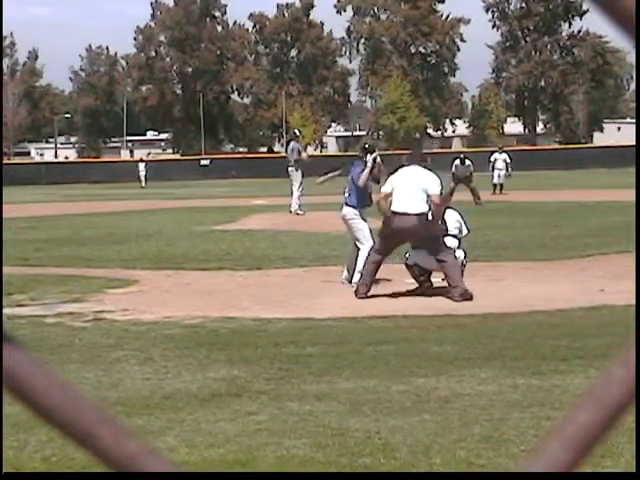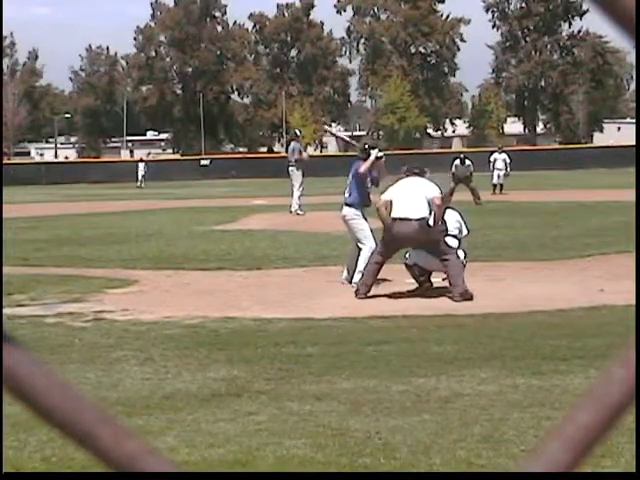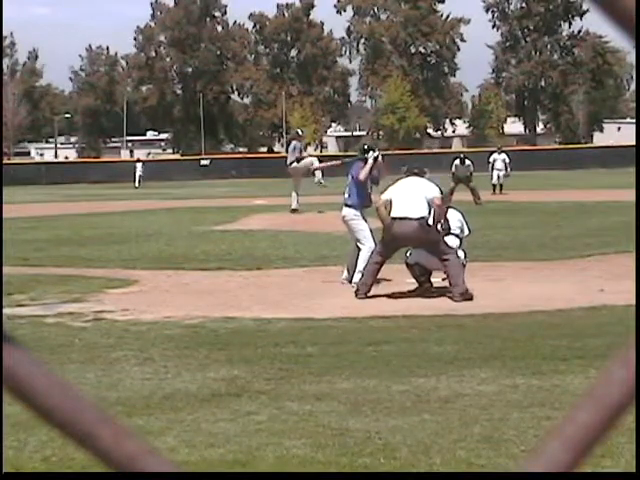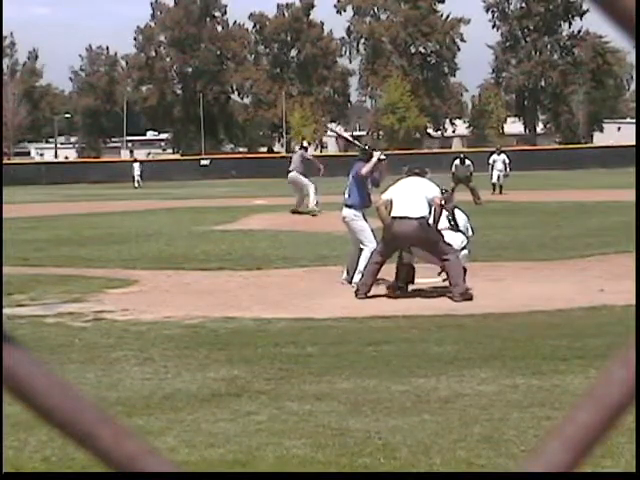
dt=0.5s
person 1, frame 1
left shoulder: (363, 166)
right shoulder: (359, 167)
left elbow: (376, 179)
right elbow: (361, 183)
left wrist: (377, 165)
right wrist: (369, 165)
left hip: (356, 211)
right hip: (354, 212)
left knee: (360, 243)
right knee: (367, 244)
left ankle: (349, 275)
right ankle: (357, 279)
person 1, frame 2
left shoulder: (364, 166)
right shoulder: (358, 164)
left elbow: (377, 182)
right elbow: (362, 171)
left wrist: (381, 164)
right wrist: (373, 158)
left hip: (353, 211)
right hip: (353, 211)
left knee: (360, 244)
right knee: (369, 245)
left ankle: (348, 276)
right ankle: (358, 279)
person 1, frame 3
left shoulder: (364, 167)
right shoulder: (358, 165)
left elbow: (377, 180)
right elbow: (361, 178)
left wrist: (379, 163)
right wrist: (371, 161)
left hip: (354, 212)
right hip: (353, 212)
left knee: (361, 244)
right knee: (368, 245)
left ankle: (348, 276)
right ankle: (358, 279)
person 1, frame 4
left shoulder: (363, 168)
right shoulder: (359, 166)
left elbow: (377, 183)
right elbow: (363, 173)
left wrist: (382, 166)
right wrist: (375, 159)
left hip: (354, 212)
right hip: (353, 212)
left knee: (359, 245)
right knee: (370, 245)
left ankle: (348, 276)
right ankle: (358, 280)
person 2, frame 1
left shoulder: (397, 174)
right shoulder: (430, 176)
left elbow: (381, 199)
right elbow: (436, 202)
left wrist: (389, 220)
right wrist: (435, 223)
left hip: (396, 221)
right hip: (420, 222)
left knee: (377, 252)
right knee: (444, 253)
left ankle: (362, 288)
right ankle: (459, 291)
person 2, frame 2
left shoulder: (397, 185)
right shoulder: (428, 184)
left elbow: (380, 205)
right elbow: (438, 203)
left wrist: (389, 227)
right wrist: (436, 226)
left hip: (397, 227)
right hip: (420, 227)
left knee: (379, 255)
right knee: (449, 254)
left ankle: (362, 290)
right ankle: (459, 291)
person 2, frame 3
left shoulder: (396, 185)
right shoulder: (428, 184)
left elbow: (380, 205)
right elbow: (438, 203)
left wrist: (389, 227)
right wrist: (435, 226)
left hip: (396, 227)
right hip: (419, 226)
left knee: (379, 255)
right knee: (449, 254)
left ankle: (362, 290)
right ankle: (459, 292)
person 2, frame 4
left shoulder: (397, 184)
right shoulder: (428, 183)
left elbow: (380, 205)
right elbow: (438, 202)
left wrist: (389, 226)
right wrist: (434, 225)
left hip: (396, 226)
right hip: (419, 225)
left knee: (378, 255)
right knee: (449, 254)
left ankle: (362, 290)
right ankle: (459, 292)
